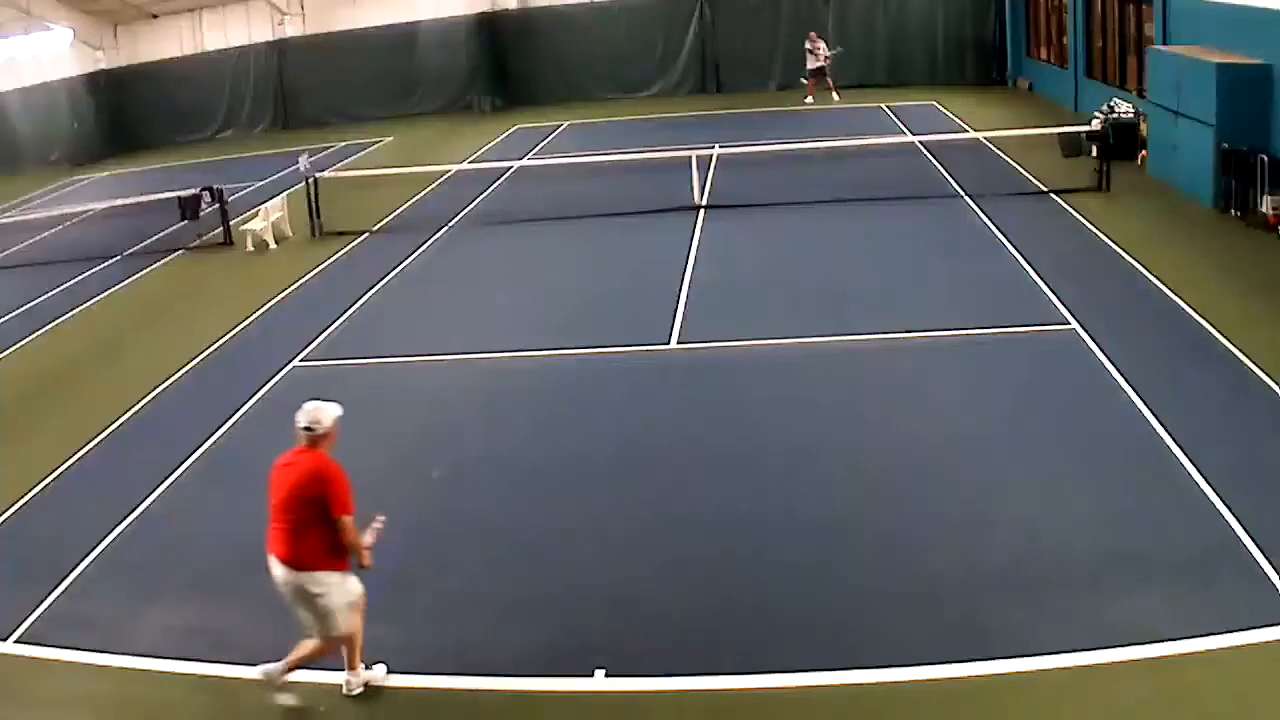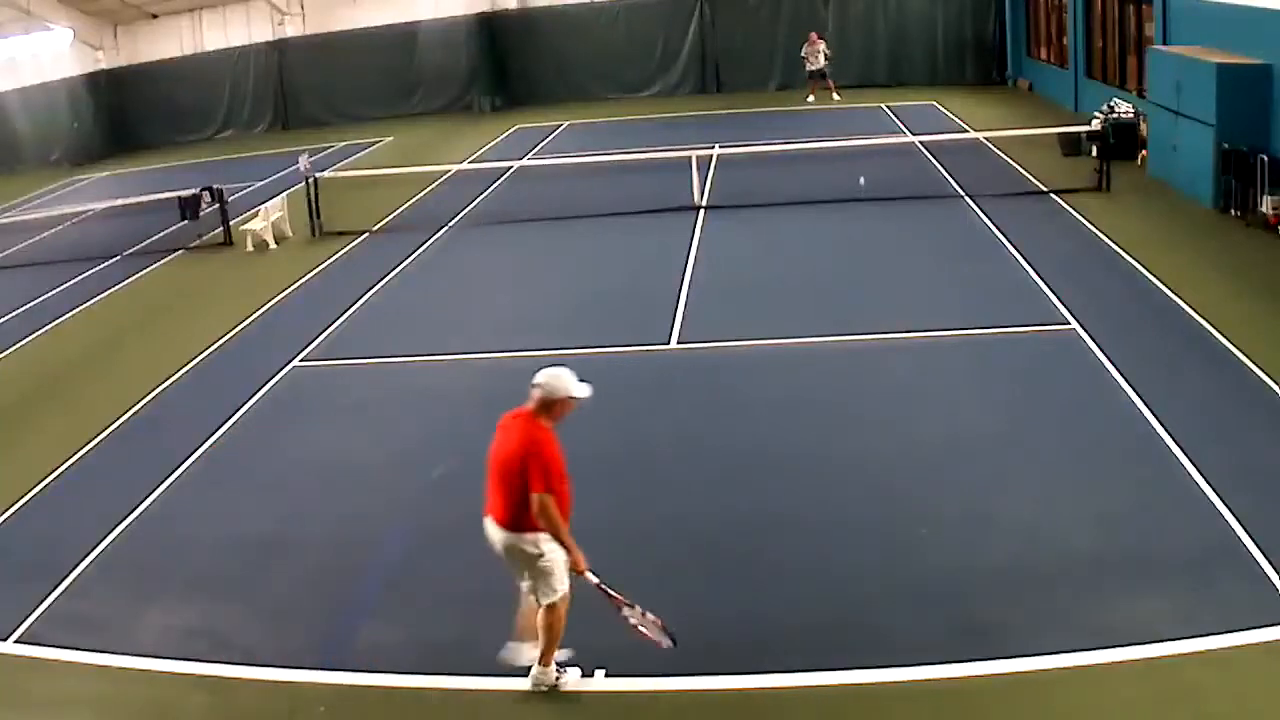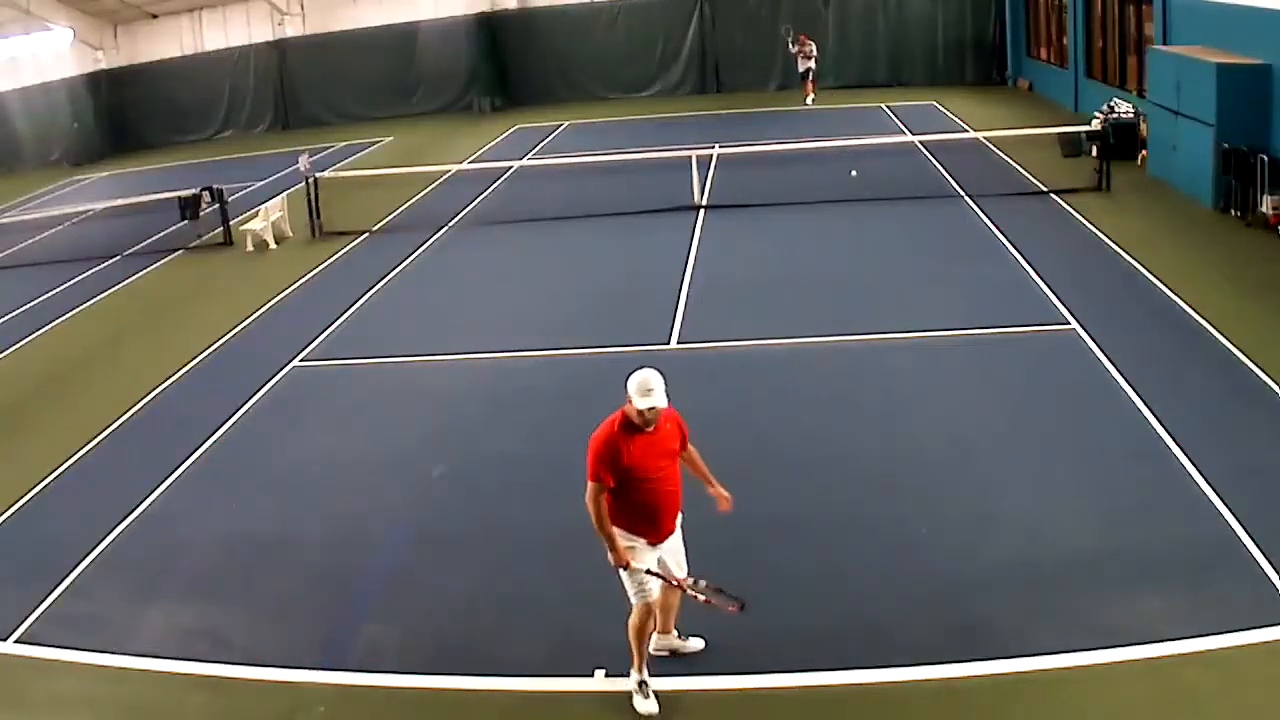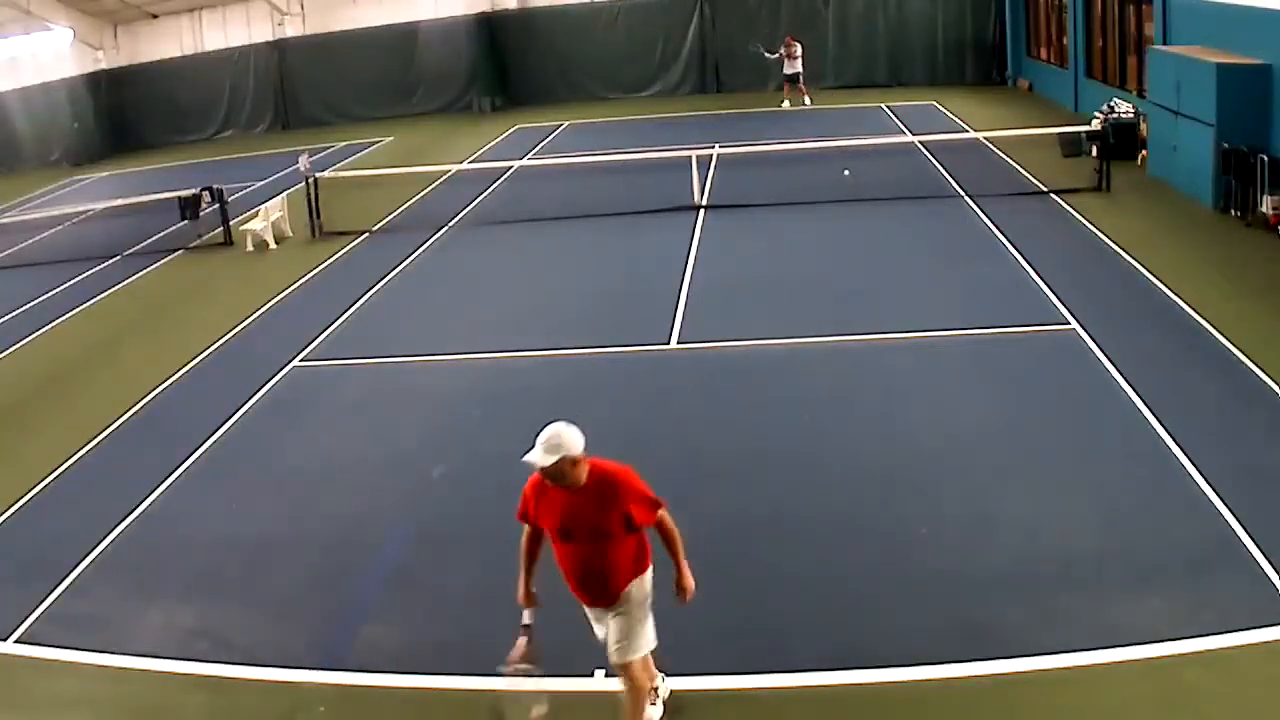
dt=0.7s
person 1, frame 1
left shoulder: (284, 463)
right shoulder: (329, 471)
right elbow: (346, 531)
right wrist: (362, 553)
left hip: (285, 560)
right hip: (310, 572)
left knee: (354, 600)
right knee: (337, 637)
left ankle: (355, 675)
right ankle: (277, 673)
person 1, frame 2
left shoulder: (513, 419)
right shoulder: (540, 442)
right elbow: (542, 506)
right wrist: (572, 550)
left hip: (501, 523)
right hip: (527, 533)
left knee: (537, 588)
right knee: (556, 598)
left ankle: (525, 645)
right ankle: (545, 672)
person 1, frame 3
left shoulder: (670, 419)
right shoulder: (608, 439)
left elbow: (685, 450)
right elbow: (594, 497)
left wrist: (713, 485)
right wrist: (613, 547)
left hip: (668, 526)
right hip: (630, 535)
left knee: (675, 582)
right knee: (647, 604)
left ankle: (665, 637)
right ankle: (640, 677)
person 1, frame 4
left shoulder: (618, 482)
right shoulder: (536, 489)
left elbow: (661, 519)
right elbow: (531, 532)
left wrist: (681, 568)
right wrist: (525, 581)
left hip: (628, 582)
right hip: (586, 590)
left knee: (627, 664)
right knee: (630, 642)
right ankle: (655, 683)
